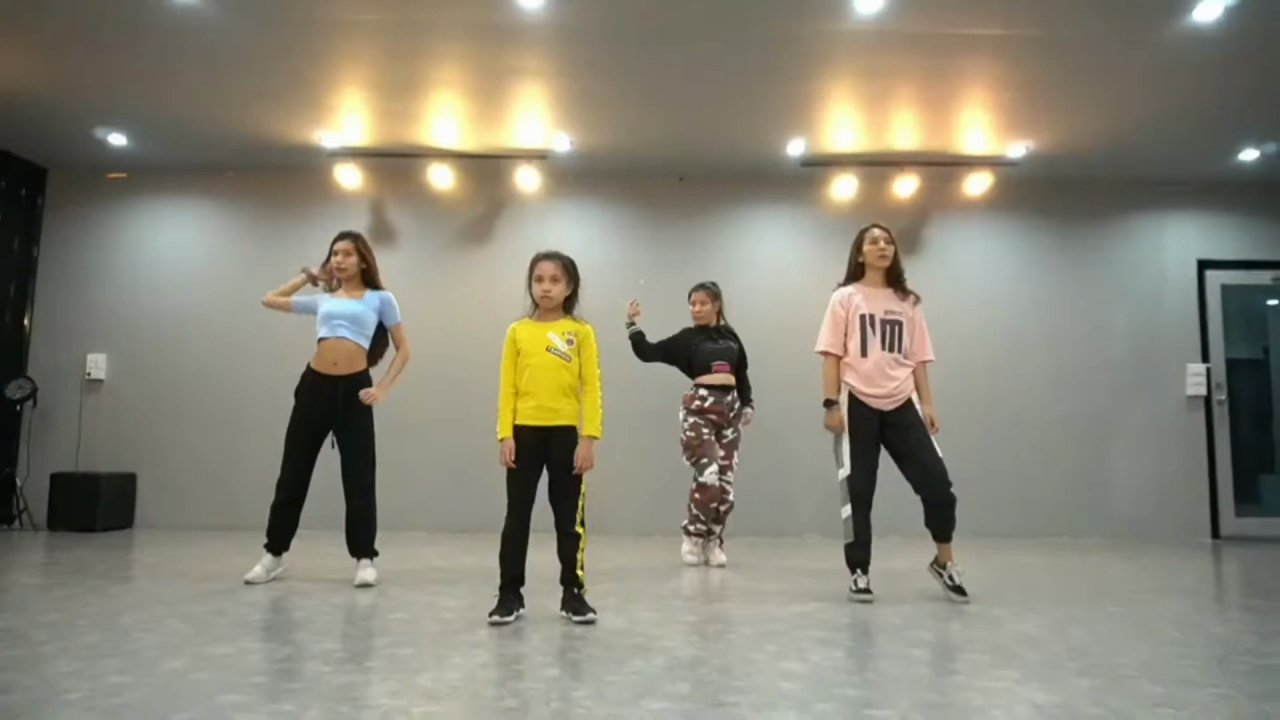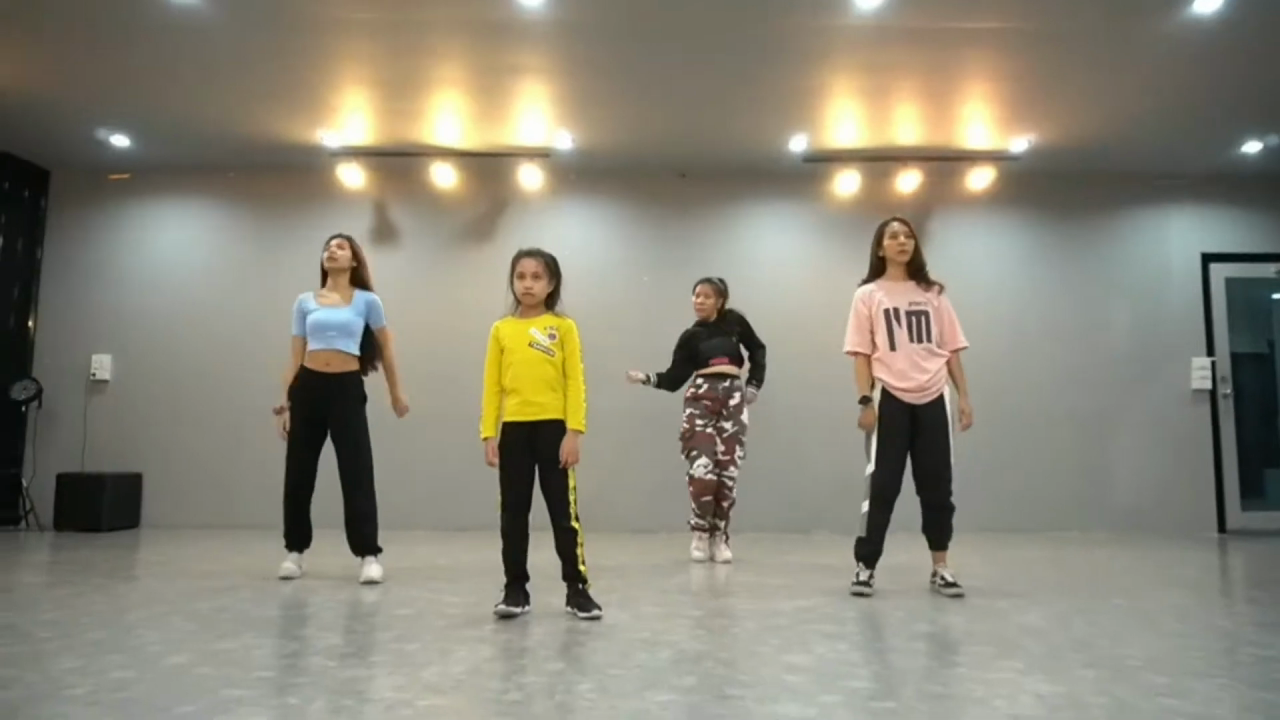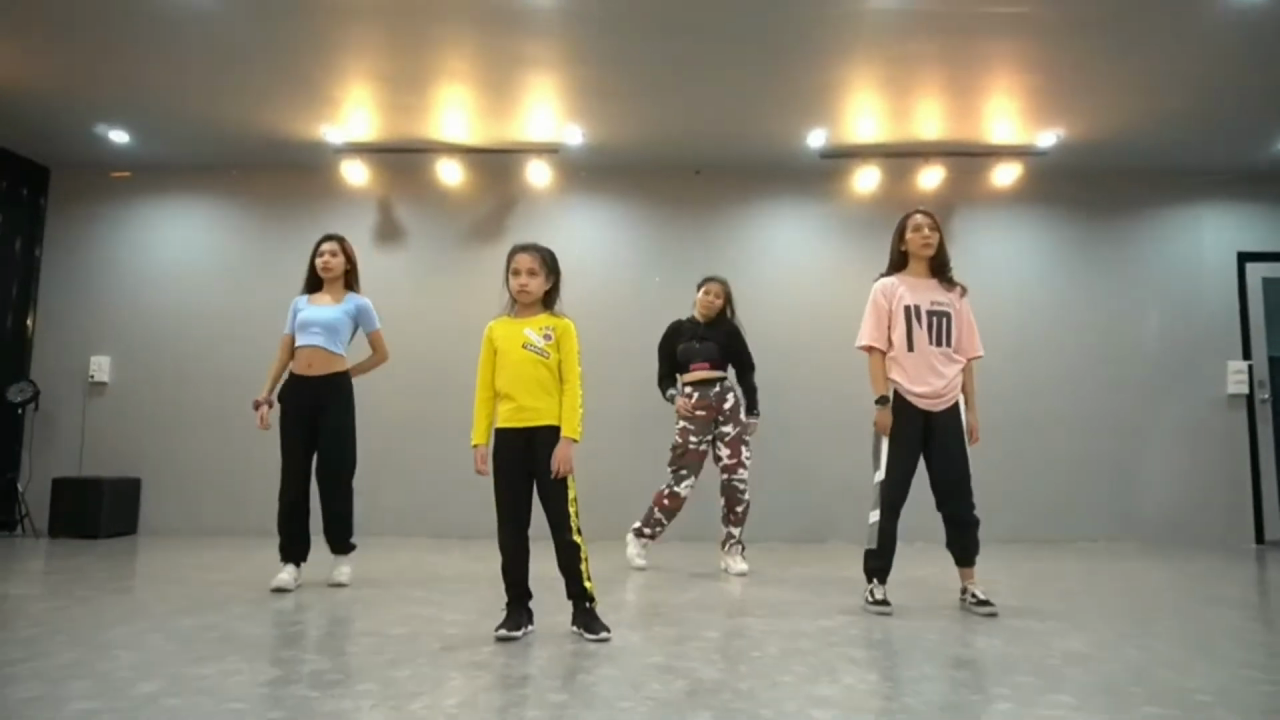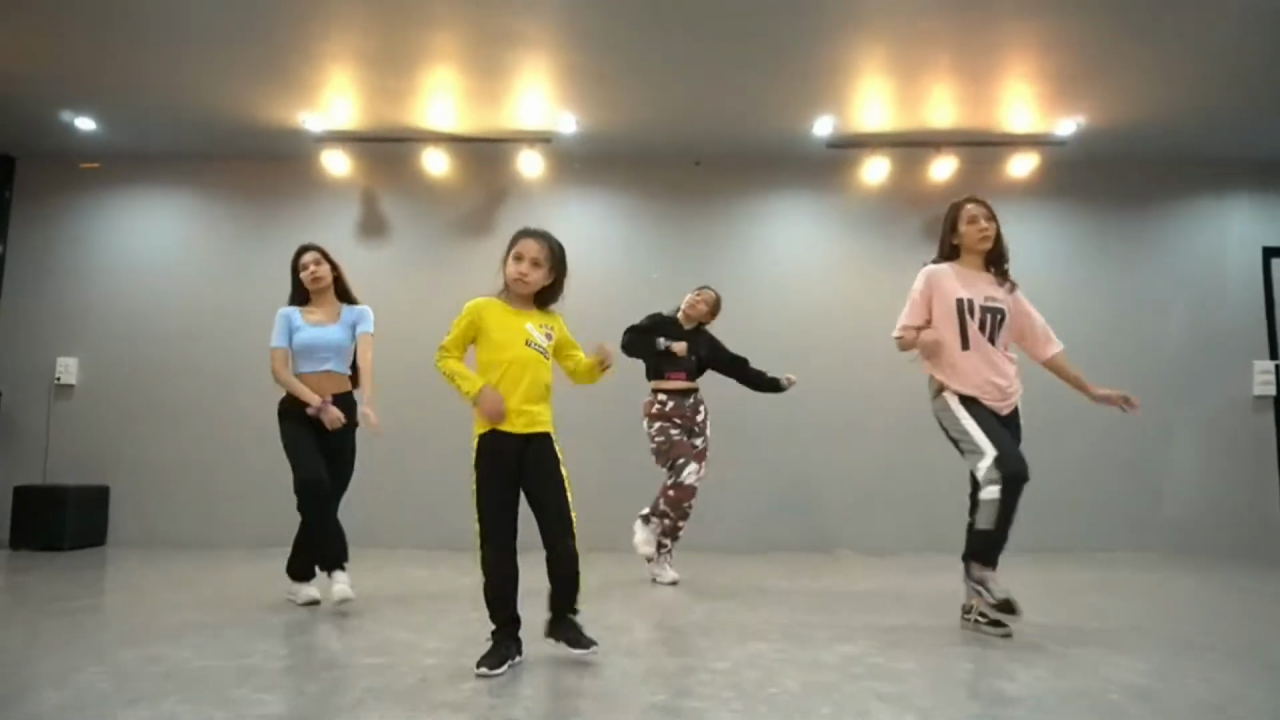
dt=0.5s
person 1, frame 1
left shoulder: (908, 302)
right shoulder: (845, 297)
left elbow: (918, 358)
right elbow: (832, 355)
left wrist: (927, 404)
right wrist: (831, 403)
left hip: (901, 404)
right hip: (859, 404)
left knee: (935, 479)
right knee: (858, 489)
left ankle: (944, 560)
right ankle: (859, 573)
person 1, frame 2
left shoulder: (933, 293)
right shoulder: (868, 295)
left elbow: (951, 348)
right elbow: (861, 354)
left wrist: (963, 395)
right wrist: (865, 401)
left hip: (932, 398)
right hip: (891, 399)
left knee: (936, 484)
right knee: (883, 484)
left ankle: (940, 567)
right ankle: (865, 566)
person 1, frame 3
left shoulder: (955, 294)
right shoulder: (887, 288)
left elbow: (967, 356)
right elbow: (876, 350)
left wrist: (973, 408)
right wrist: (882, 402)
left hip: (947, 406)
right hip: (904, 403)
left knee: (957, 494)
right knee: (890, 493)
left ankle: (968, 585)
right ankle: (876, 582)
person 1, frame 4
left shoulder: (1006, 289)
right shoulder: (935, 277)
left elbow: (1043, 345)
right elbow: (904, 338)
left wrist: (1092, 389)
right wrist: (926, 335)
left hip: (1004, 403)
right hip: (956, 395)
left knee: (993, 494)
right knee: (1007, 471)
left ankle: (974, 603)
right ankle: (979, 567)
person 2, frame 1
left shoulder: (581, 332)
right shoulder: (517, 332)
left elbow: (591, 388)
right elbow: (508, 388)
left wrist: (589, 438)
right wrist: (505, 435)
left hip: (565, 433)
right hip: (525, 432)
left knee: (569, 517)
right knee: (516, 515)
left ankle: (573, 593)
right ankle: (510, 594)
person 2, frame 2
left shoulder: (563, 327)
right shoulder: (501, 330)
left elbow: (575, 383)
right elbow: (492, 386)
left wrist: (574, 432)
right wrist: (489, 434)
left hip: (552, 427)
right hip: (514, 429)
left knee: (564, 511)
right knee: (513, 513)
left ankle: (577, 588)
right ankle: (515, 589)
person 2, frame 3
left shoulder: (561, 327)
right shoulder: (495, 330)
left elbow: (572, 387)
right elbow: (485, 390)
left wrist: (567, 440)
right wrist: (479, 441)
left hip: (548, 434)
right hip: (508, 436)
left knee: (565, 524)
right knee: (511, 528)
left ankle: (583, 607)
right ankle: (518, 609)
person 2, frame 4
left shoulder: (552, 324)
right shoulder: (480, 311)
left elbow: (579, 371)
right elbow: (447, 356)
left wrist: (599, 362)
right wrist: (478, 390)
left hip: (539, 438)
right hip: (493, 439)
left knee: (562, 536)
right knee: (497, 543)
left ankle: (562, 618)
right ankle: (505, 635)
person 3, frame 1
left shoulder: (381, 299)
right shoulder: (321, 299)
left elbow: (403, 349)
right elbow: (270, 300)
left wrist: (383, 387)
right wrist: (310, 277)
left hip: (354, 388)
right hip: (314, 385)
left knee: (359, 476)
right knee: (293, 472)
left ankle: (364, 559)
right ankle: (274, 553)
person 3, frame 2
left shoulder: (367, 301)
right shoulder: (305, 302)
left elbow: (385, 350)
right elbow: (296, 355)
left wrist: (396, 393)
right wrist: (283, 403)
left hip: (347, 389)
right hip: (309, 387)
left knee: (357, 473)
right knee: (298, 474)
left ankle: (368, 554)
right ankle: (296, 551)
person 3, frame 3
left shoulder: (357, 304)
right shoulder: (300, 303)
left elbow: (381, 354)
right elbow: (284, 355)
right wrist: (265, 397)
left hip: (334, 390)
right hip: (296, 390)
left knee: (334, 474)
right knee: (293, 478)
left ankle: (341, 555)
right ankle: (292, 561)
person 3, frame 4
left shoulder: (358, 313)
right shoulder: (288, 315)
left elbow: (366, 357)
right elbow: (278, 370)
left wrist: (368, 404)
right wrist: (317, 404)
left hip: (341, 409)
right hip: (298, 412)
left knee: (327, 494)
right knee: (313, 484)
left ankle: (301, 574)
right ankle: (335, 568)
person 4, frame 1
left shoulder: (730, 335)
right shoulder: (688, 337)
left elbow: (742, 373)
right elbow: (648, 353)
left wrist: (747, 405)
right wrist: (632, 324)
left hip: (730, 408)
right hip: (700, 406)
left knee: (725, 481)
right knee: (708, 476)
left ankle: (713, 541)
right ankle: (693, 538)
person 4, frame 2
left shoulder: (734, 321)
right shoulder: (690, 336)
left elbow: (757, 349)
right elbow: (675, 376)
left wrist: (755, 383)
right wrist: (646, 378)
left hip: (733, 397)
right hip: (700, 396)
left knee: (727, 470)
right knee: (700, 467)
left ankle: (719, 537)
right ankle: (700, 535)
person 4, frame 3
left shoulder: (728, 330)
right shoulder: (676, 330)
left elbow: (745, 370)
right elbow: (665, 373)
left wrist: (752, 411)
right wrist: (674, 396)
left hip: (726, 401)
right hip: (693, 405)
left knee: (736, 477)
right knee: (683, 479)
left ankle: (732, 550)
right ankle: (640, 536)
person 4, frame 4
left shoulder: (704, 341)
right shoulder: (657, 323)
left elbow: (738, 368)
right elbow: (629, 343)
left wrist: (777, 382)
right wrist: (666, 345)
left hip: (694, 410)
right hip: (660, 410)
left knee: (686, 484)
right knee: (686, 474)
left ankle: (659, 556)
right ankle: (648, 522)
